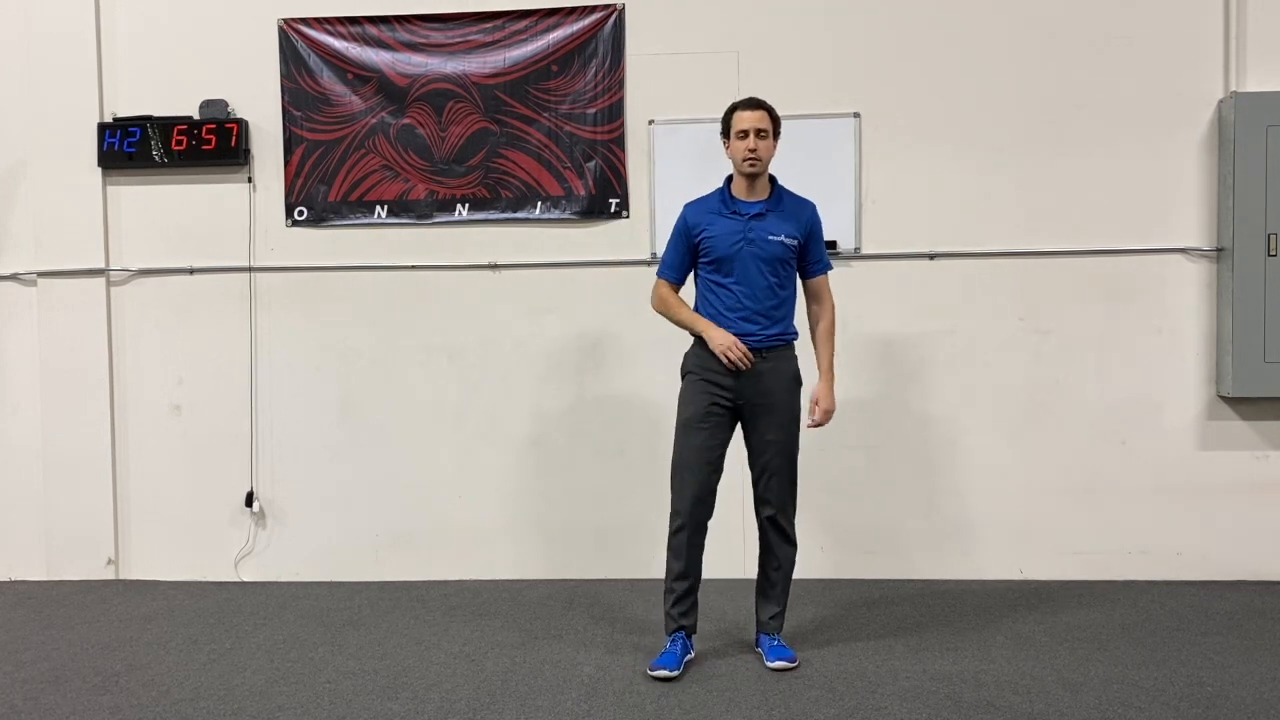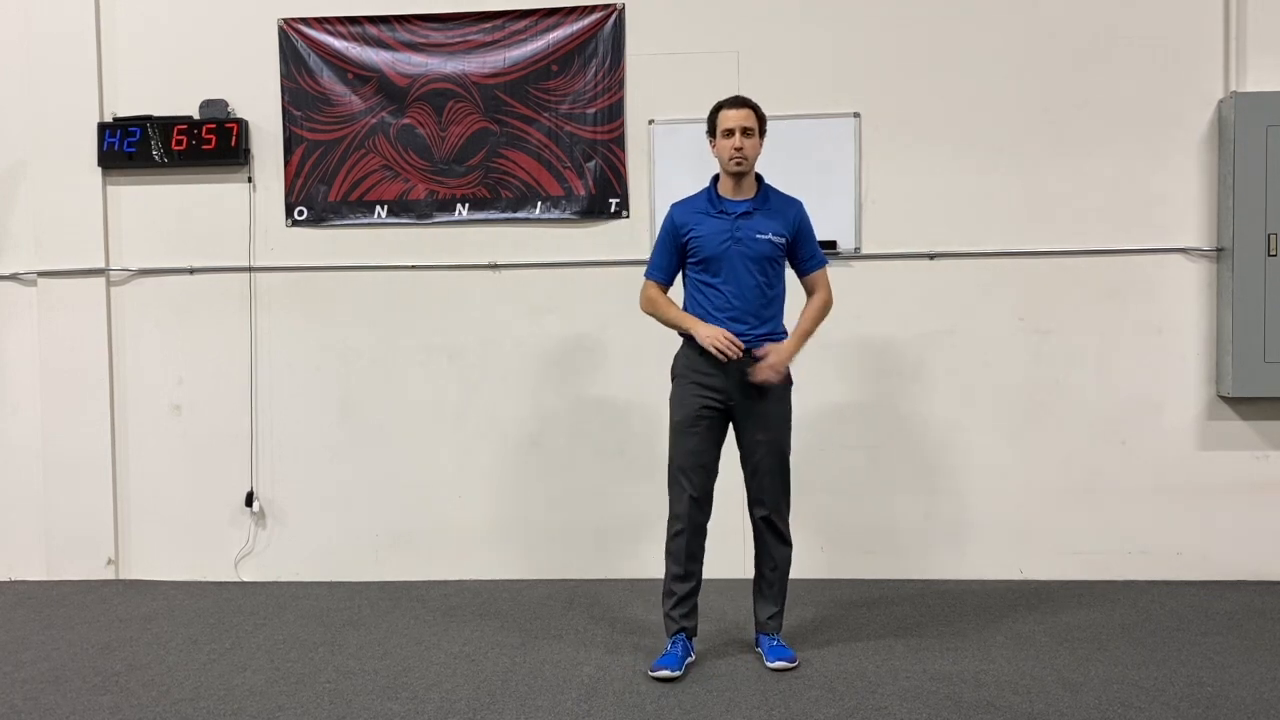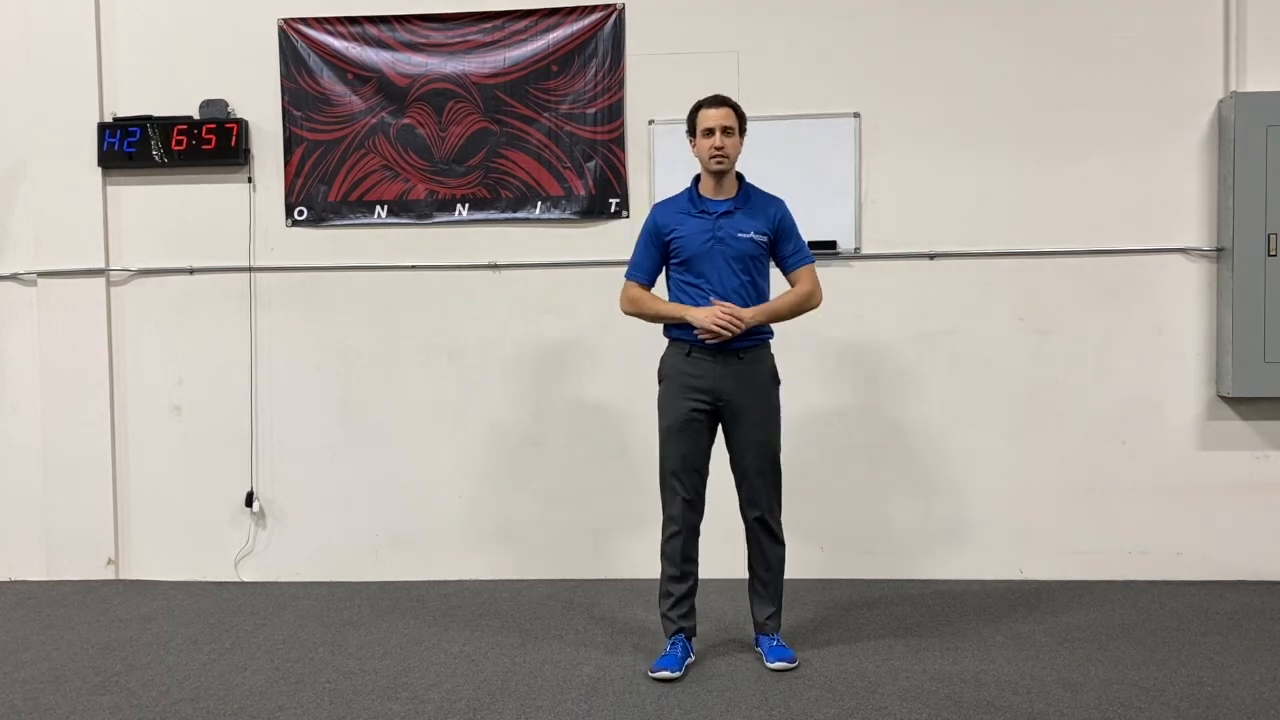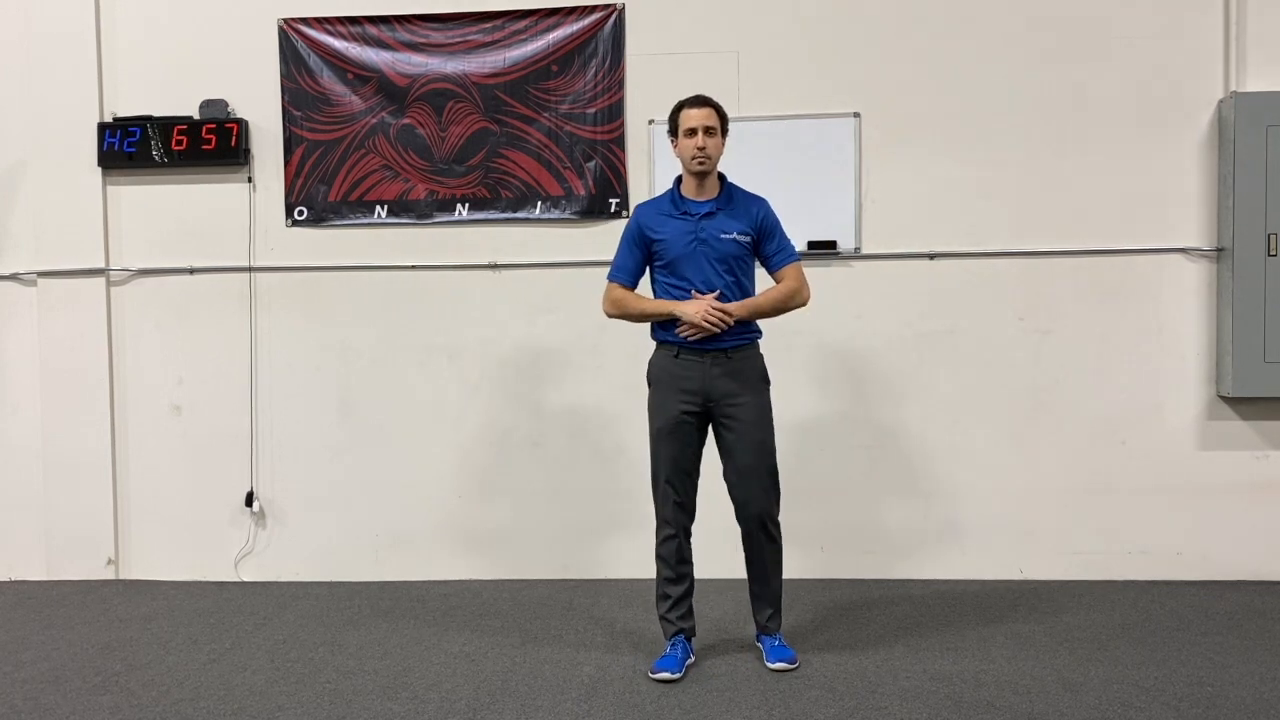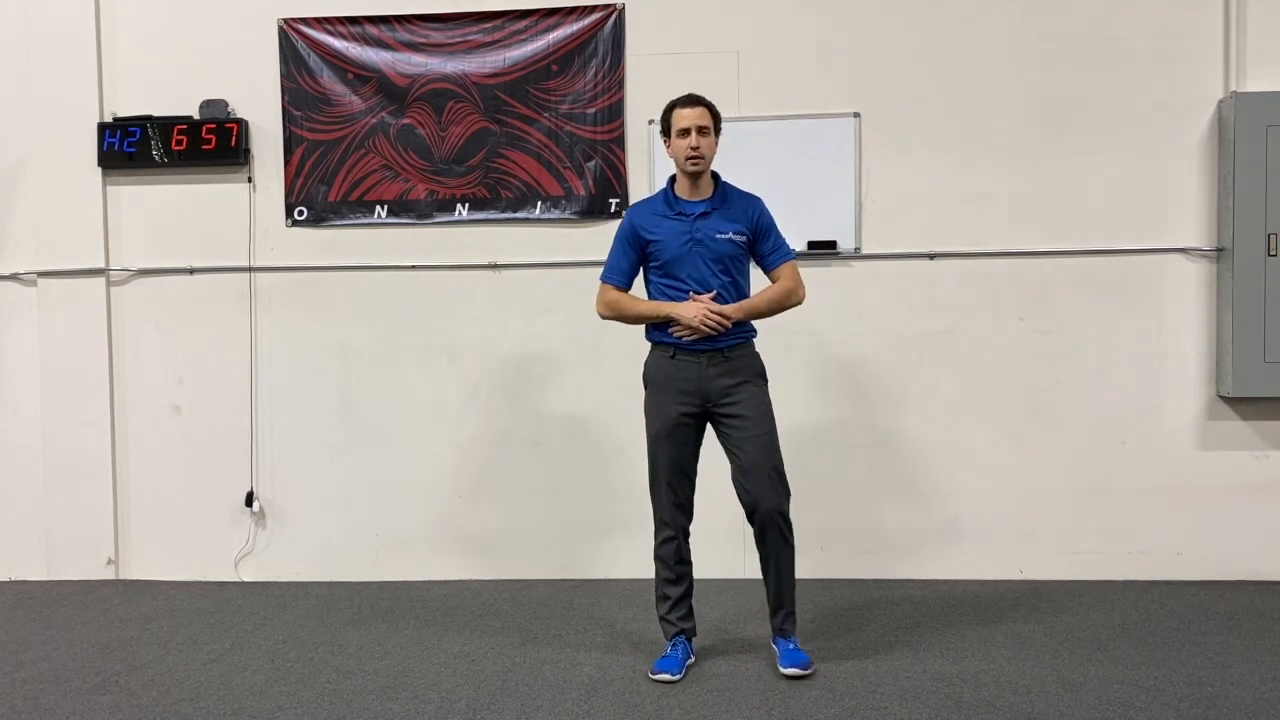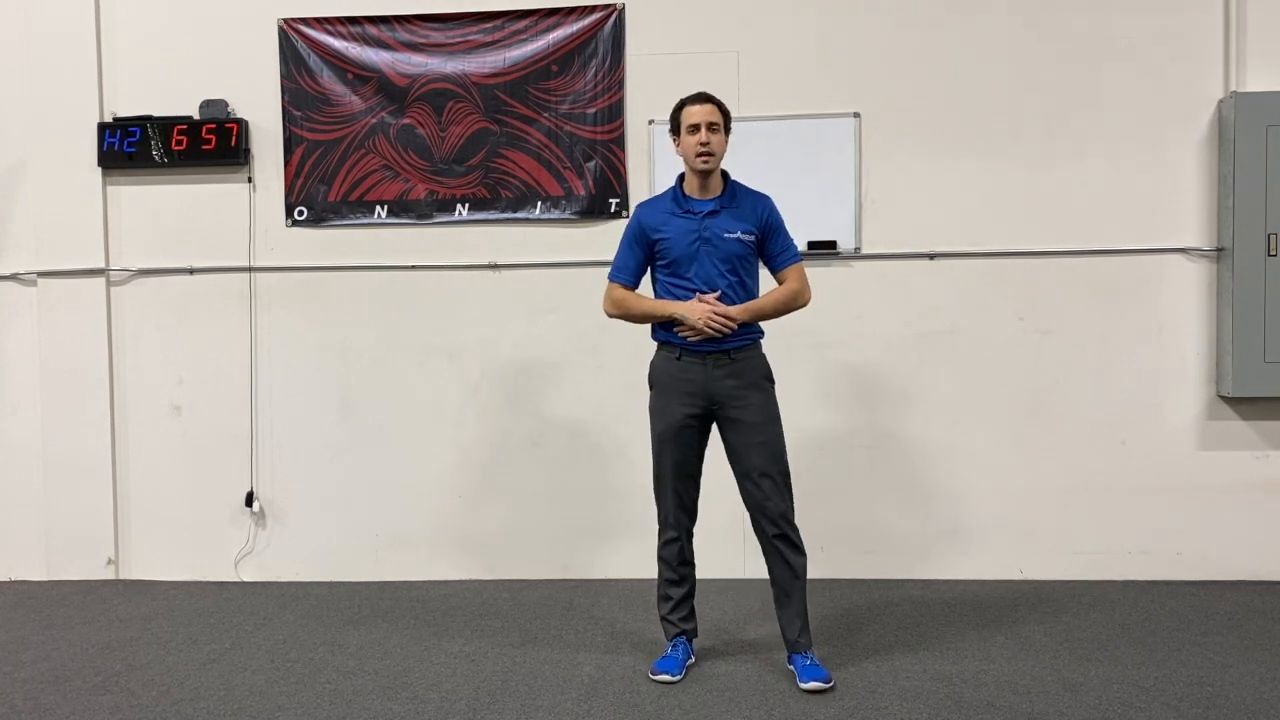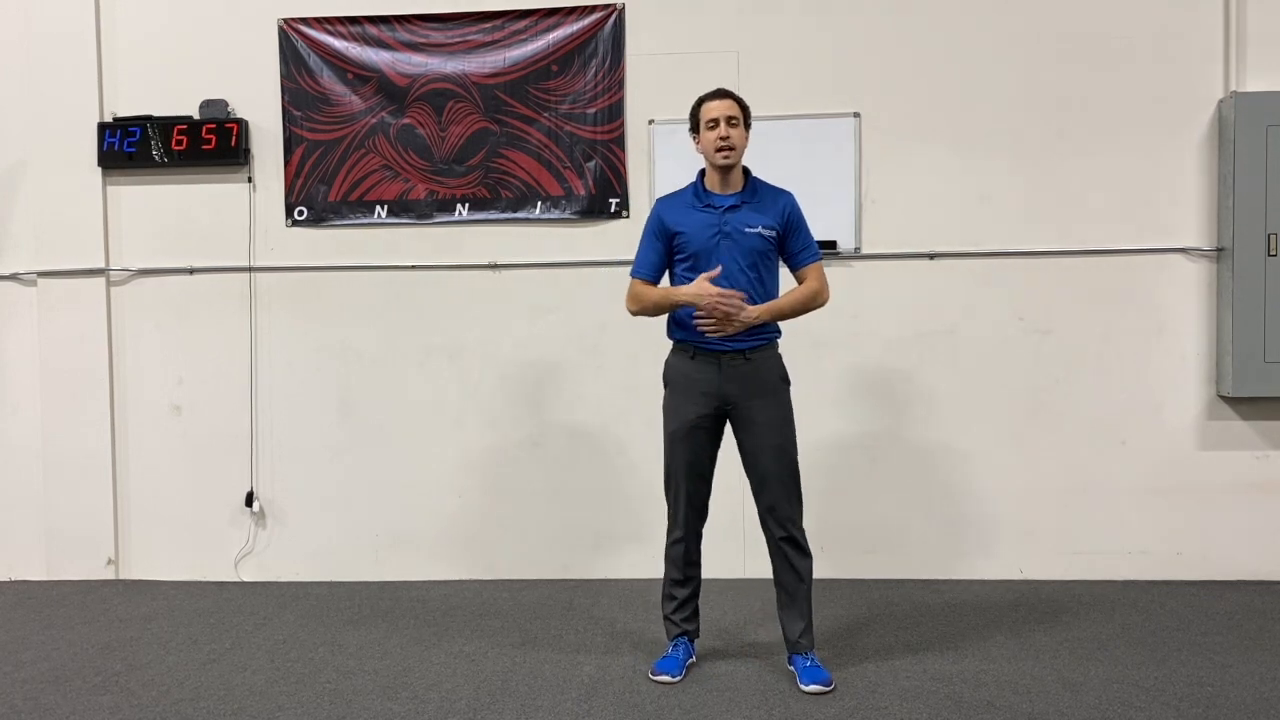
dt=0.2s
person 1, frame 1
left shoulder: (801, 214)
right shoulder: (697, 215)
left elbow: (820, 301)
right elbow: (662, 292)
left wrist: (825, 379)
right wrist: (709, 330)
left hip: (776, 371)
right hip: (709, 369)
left knee: (776, 508)
right knee: (689, 504)
left ankle: (770, 629)
right ankle: (679, 633)
person 1, frame 2
left shoulder: (789, 213)
right shoulder: (684, 215)
left elbow: (821, 293)
right elbow: (651, 295)
left wrist: (789, 346)
right wrist: (700, 328)
left hip: (765, 373)
right hip: (698, 370)
left knee: (770, 508)
right knee: (687, 508)
left ankle: (769, 629)
right ankle: (680, 634)
person 1, frame 3
left shoulder: (771, 211)
right shoulder: (666, 215)
left elbow: (809, 291)
right elbow: (632, 298)
left wrist: (749, 316)
right wrist: (694, 312)
left hip: (751, 369)
right hip: (685, 369)
left knee: (762, 507)
right knee: (681, 510)
left ankle: (767, 628)
right ankle: (679, 635)
person 1, frame 4
left shoulder: (753, 210)
right shoulder: (648, 218)
left elbow: (796, 289)
right elbow: (615, 300)
left wrist: (731, 310)
right wrist: (680, 307)
left hip: (740, 368)
right hip: (674, 372)
left knee: (757, 505)
right knee: (674, 512)
left ankle: (768, 626)
right ankle: (678, 636)
person 1, frame 5
left shoulder: (748, 209)
right shoulder: (642, 218)
left elbow: (791, 287)
right elbow: (608, 301)
left wrist: (728, 312)
right wrist: (676, 308)
left hip: (738, 368)
right hip: (671, 372)
left knee: (770, 503)
right knee: (671, 514)
left ankle: (784, 630)
right ankle: (679, 636)
person 1, frame 6
left shoulder: (758, 208)
right shoulder: (649, 215)
left elbow: (797, 288)
right elbow: (615, 300)
left wrist: (737, 313)
right wrist: (679, 309)
left hip: (744, 369)
right hip: (676, 372)
left knee: (773, 511)
right knee: (675, 515)
left ankle: (799, 646)
right ankle: (679, 637)
person 1, frame 7
left shoulder: (779, 205)
right shoulder: (669, 211)
left elbow: (816, 288)
right elbow: (636, 299)
left wrist: (755, 312)
right wrist: (687, 296)
left hip: (760, 369)
right hip: (691, 371)
left knee: (782, 514)
right knee: (685, 514)
left ankle: (801, 647)
right ankle: (681, 637)
